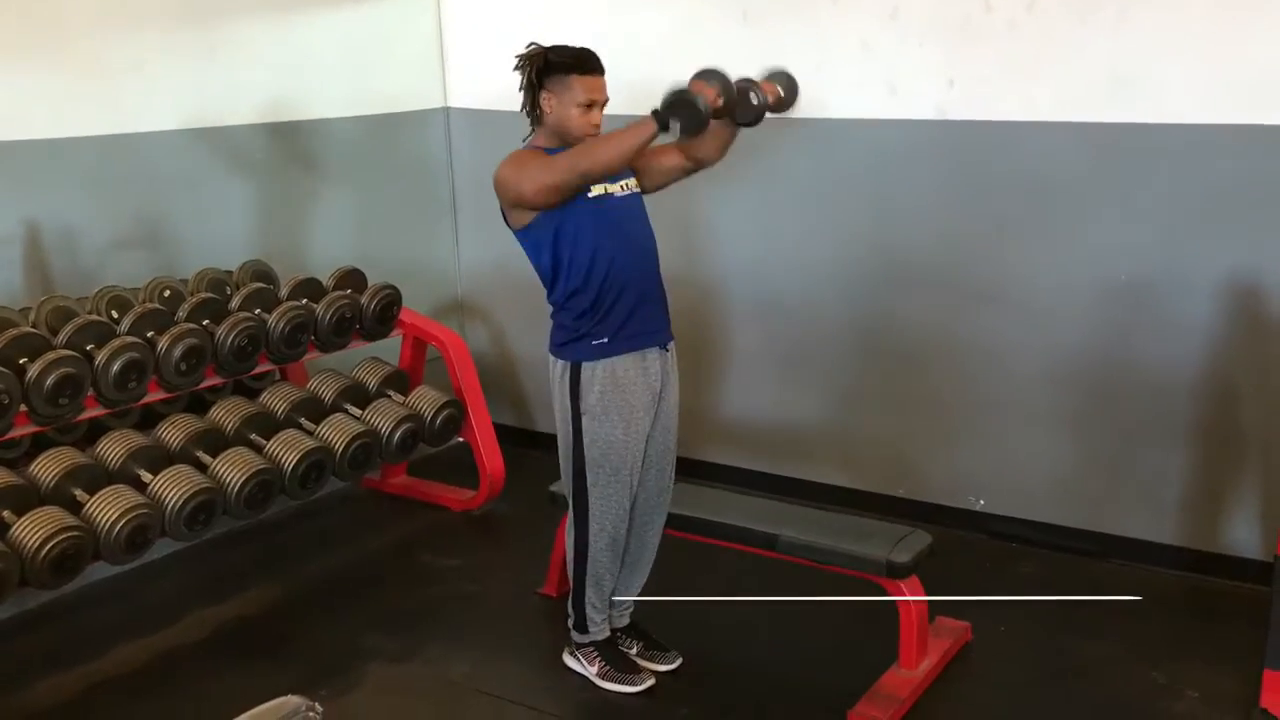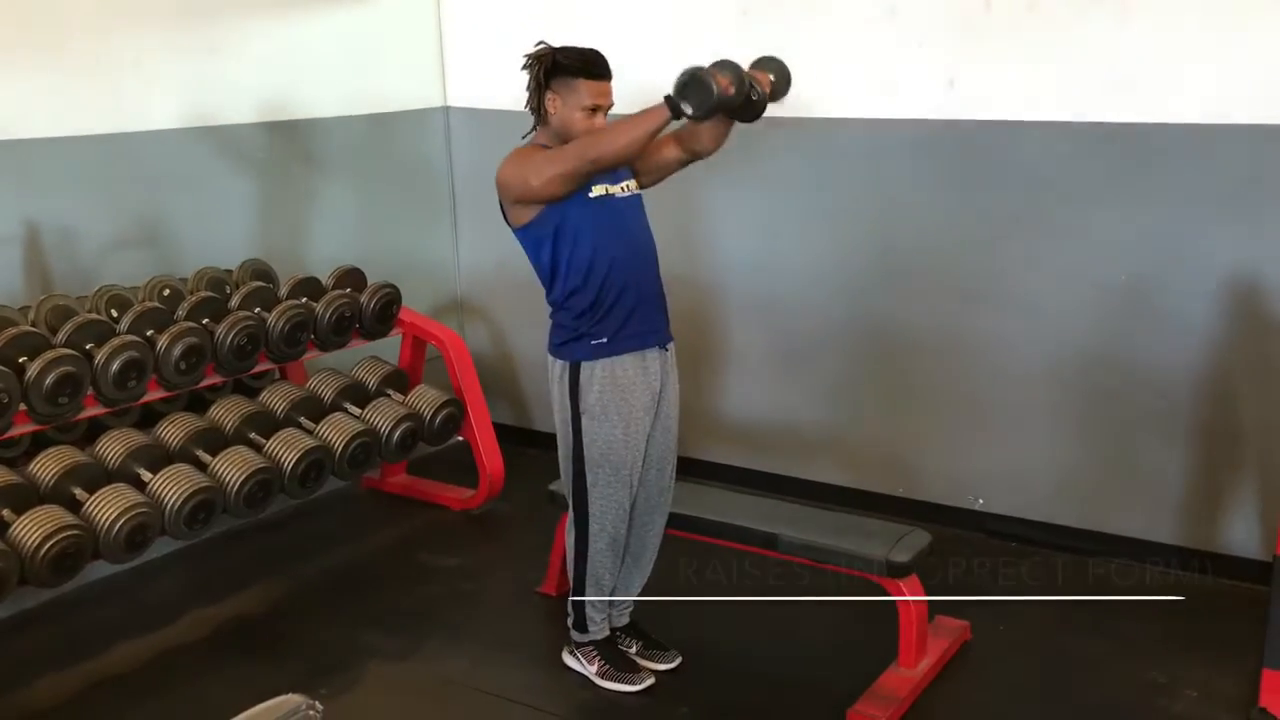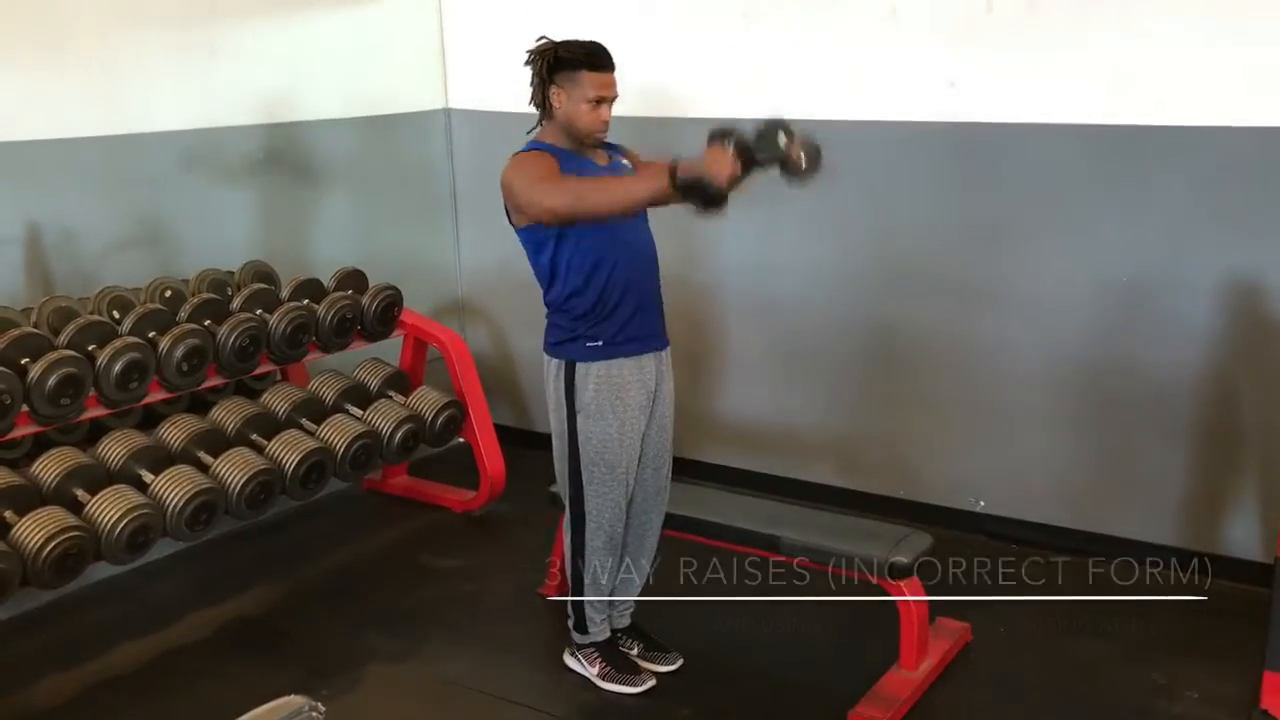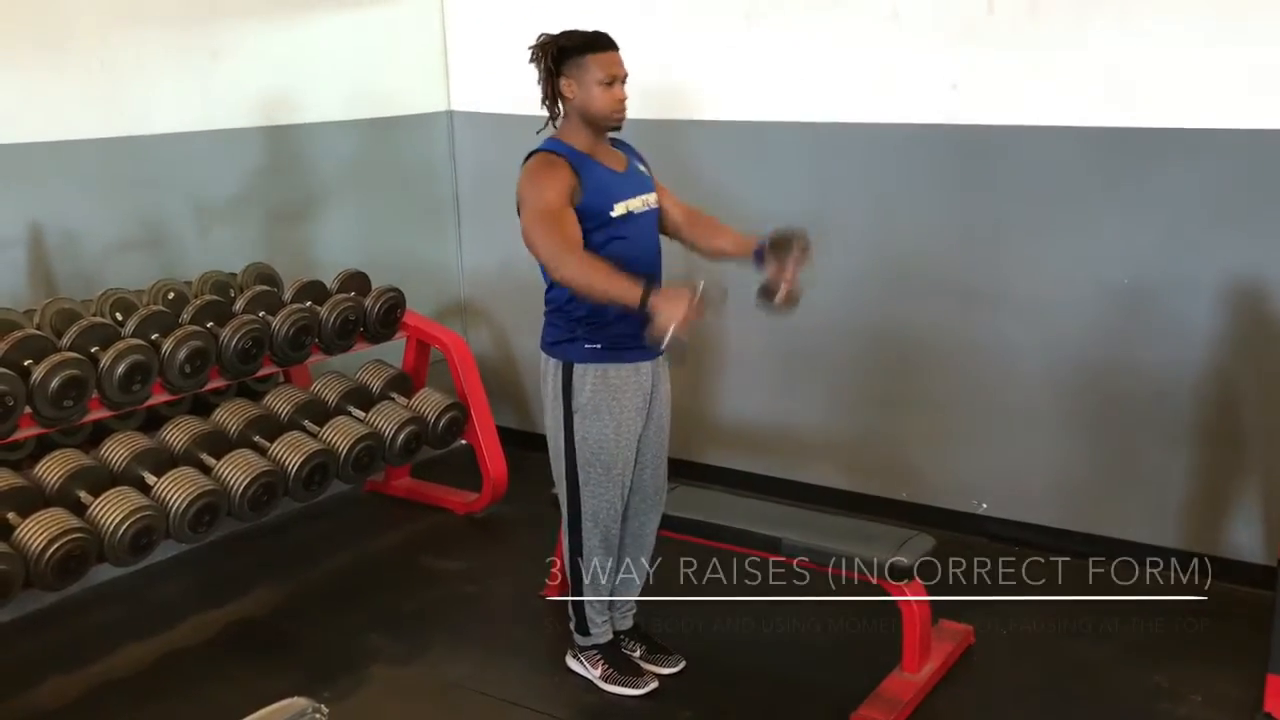
dt=0.2s
person 1, frame 1
left shoulder: (614, 162)
right shoulder: (522, 172)
left elbow: (696, 154)
right elbow: (576, 170)
left wrist: (734, 112)
right wrist: (664, 118)
left hip: (657, 351)
right hip: (594, 362)
left knee: (649, 500)
right knee: (601, 505)
left ankle: (617, 619)
right ankle: (586, 637)
person 1, frame 2
left shoulder: (616, 160)
right shoulder: (523, 172)
left elbow: (694, 147)
right elbow: (588, 156)
right wrist: (675, 102)
left hip: (655, 351)
right hip: (594, 363)
left knee: (650, 499)
right knee: (602, 505)
left ankle: (618, 617)
right ankle: (587, 638)
person 1, frame 3
left shoulder: (617, 160)
right shoulder: (528, 171)
right elbow: (585, 200)
left wrist: (742, 158)
right wrist: (685, 172)
left hip: (650, 353)
right hip: (589, 364)
left knee: (647, 500)
right knee: (599, 505)
left ankle: (618, 620)
right ankle: (587, 638)
person 1, frame 4
left shoulder: (630, 159)
right shoulder: (547, 173)
left elbow: (686, 222)
right elbow: (565, 262)
left wrist: (756, 251)
right wrist: (648, 299)
left hip: (646, 359)
right hip: (588, 367)
left knee: (643, 503)
right knee: (596, 509)
left ankle: (622, 623)
right ankle: (590, 642)
